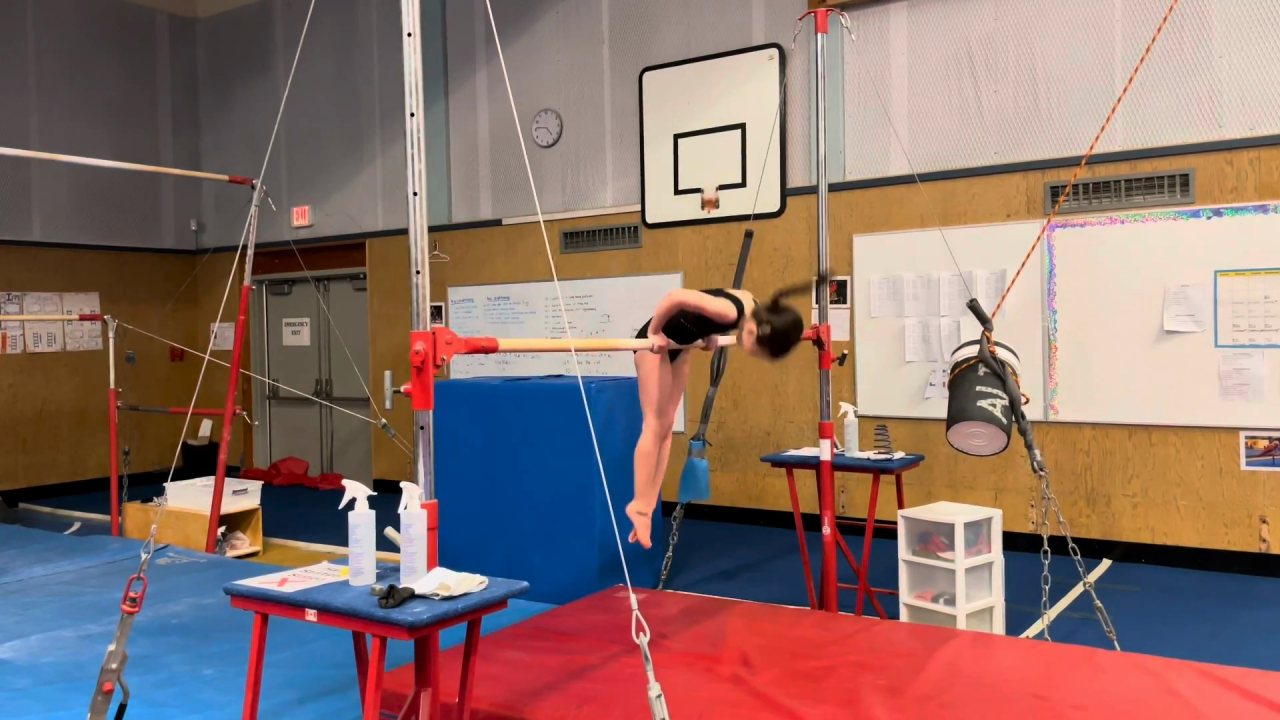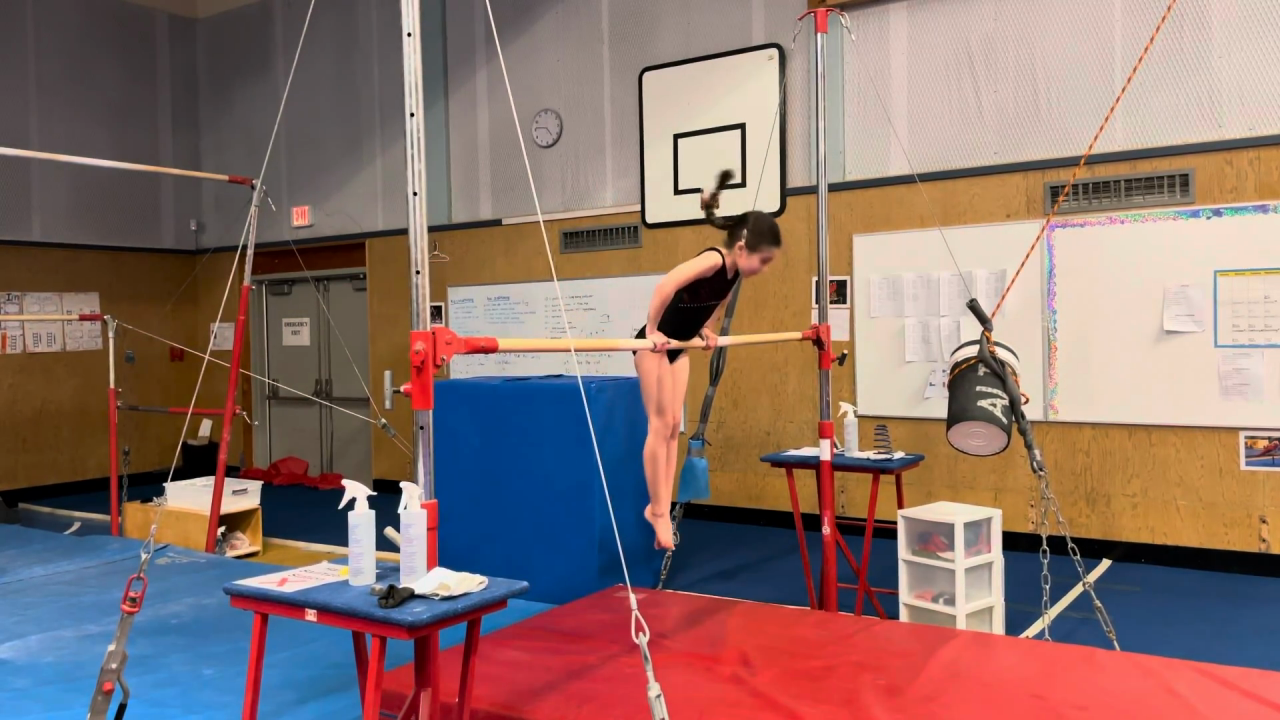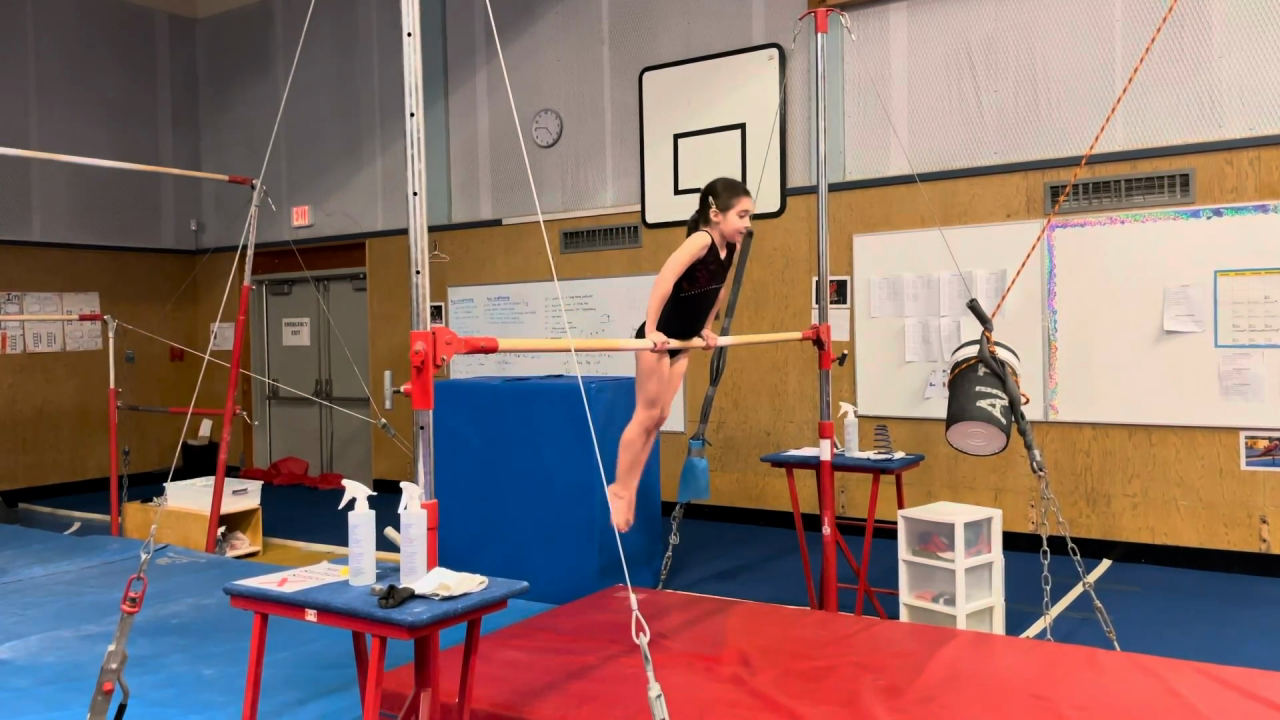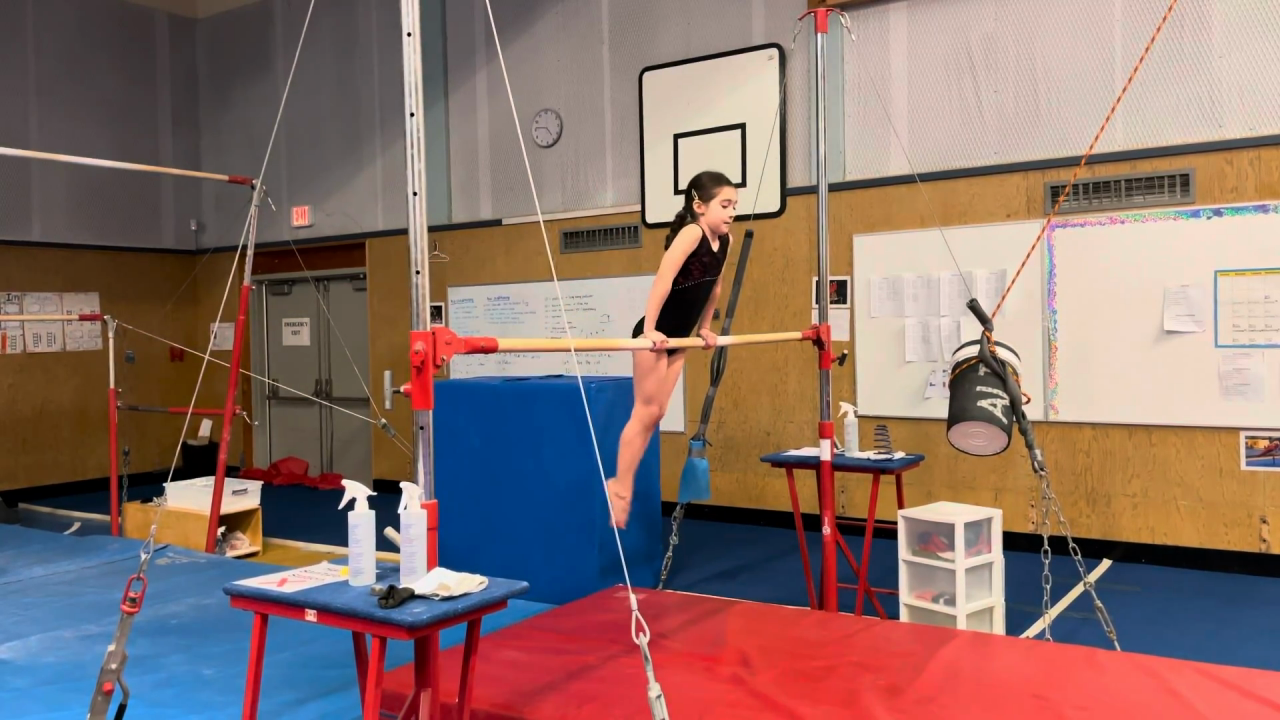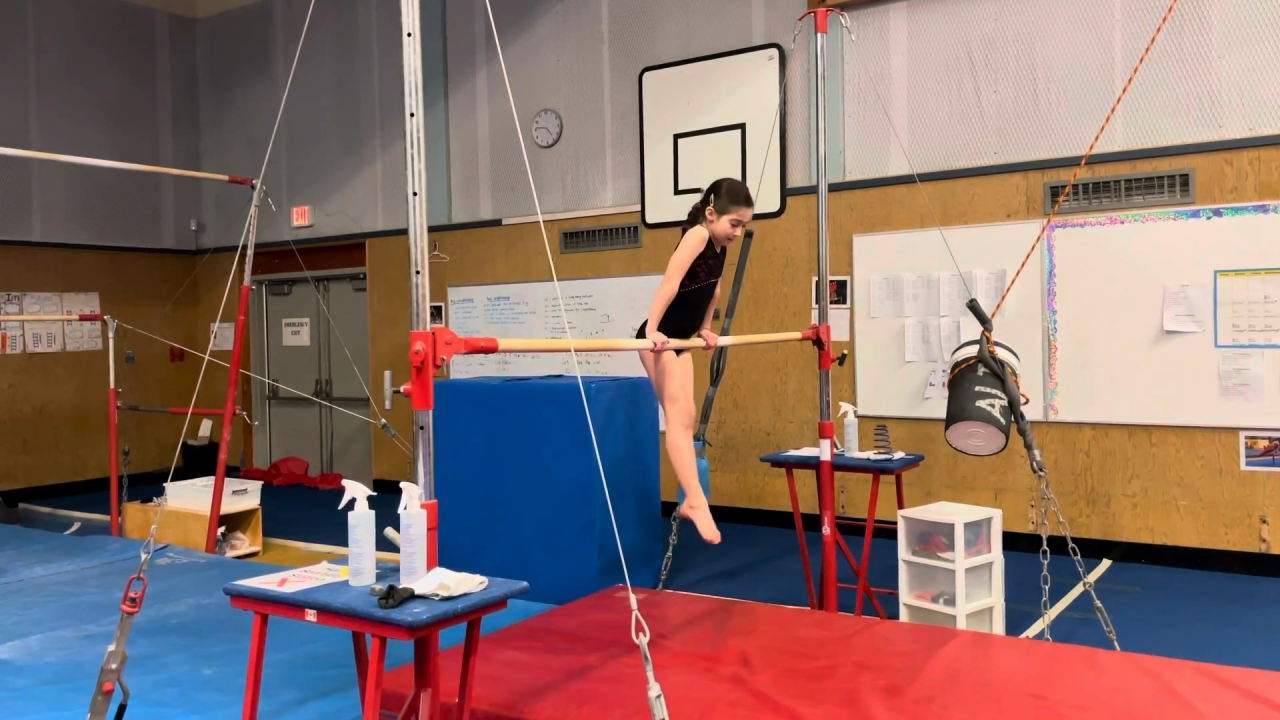
dt=0.3s
person 1, frame 1
left shoulder: (764, 316)
right shoulder: (730, 312)
right elbow: (676, 296)
right wrist: (654, 334)
left hip: (679, 340)
right hip: (659, 336)
left knee: (665, 427)
right knee: (656, 423)
left ankle: (646, 506)
right ankle: (640, 505)
person 1, frame 2
left shoulder: (733, 266)
right shoulder: (713, 260)
right elbow: (666, 286)
left wrist: (705, 330)
right wrist: (651, 334)
left hip: (679, 344)
right hip: (656, 345)
left knee: (673, 428)
right knee: (661, 426)
left ankle: (662, 507)
right ankle: (658, 508)
person 1, frame 3
left shoulder: (731, 247)
right shoulder: (701, 240)
right elbow: (666, 280)
left wrist: (706, 329)
right wrist: (652, 329)
left hip: (682, 341)
right hip: (659, 338)
left knee: (658, 418)
right knee: (647, 415)
left ankle: (629, 490)
right ankle: (619, 489)
person 1, frame 4
left shoulder: (723, 242)
right shoulder: (691, 233)
right elbow: (664, 279)
left wrist: (705, 329)
right wrist: (650, 329)
left hip: (679, 340)
right hip: (656, 337)
left knee: (656, 415)
right knee: (645, 412)
left ankle: (624, 485)
right ankle: (620, 485)
person 1, frame 5
left shoulder: (720, 245)
right shoulder: (698, 234)
right elbow: (670, 281)
left wrist: (705, 329)
right wrist: (652, 330)
left hip: (682, 340)
right hip: (661, 339)
left knee: (684, 417)
right knee: (679, 416)
left ankle: (689, 499)
right ankle: (695, 500)
